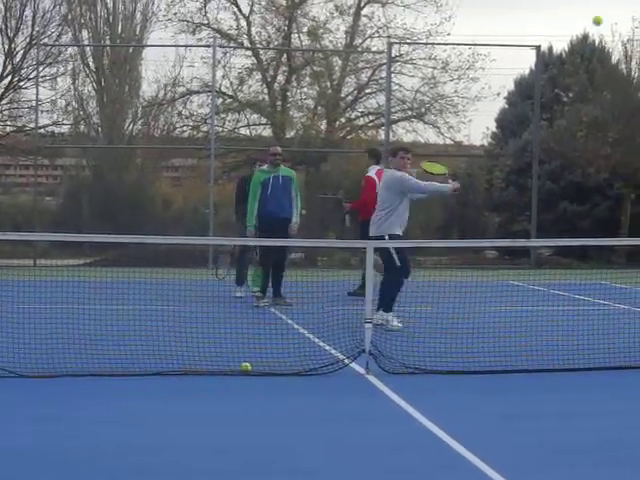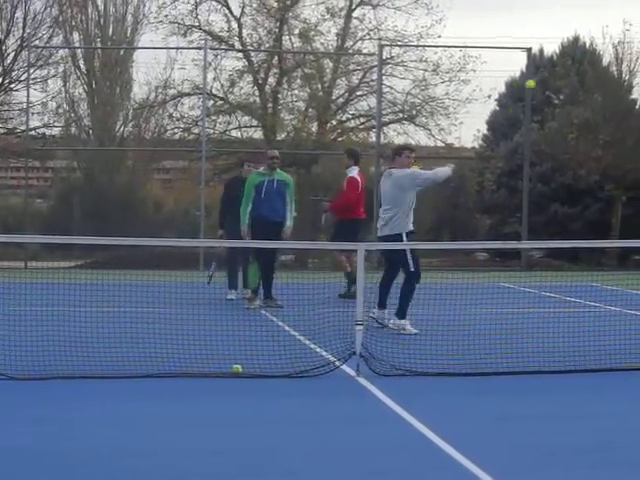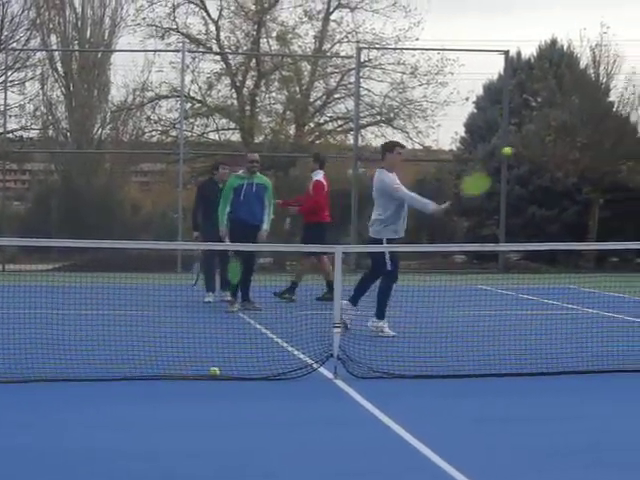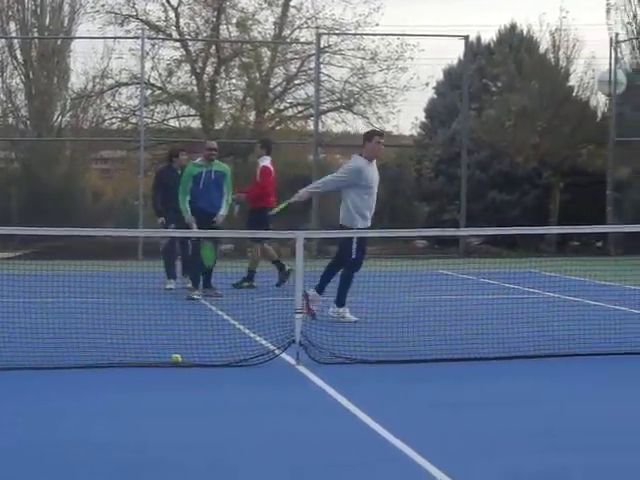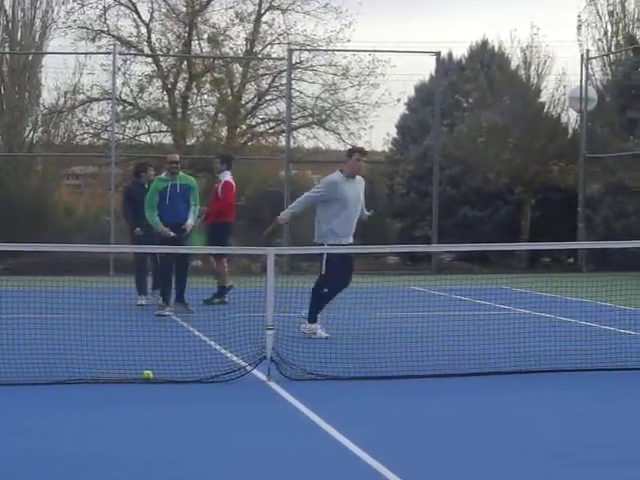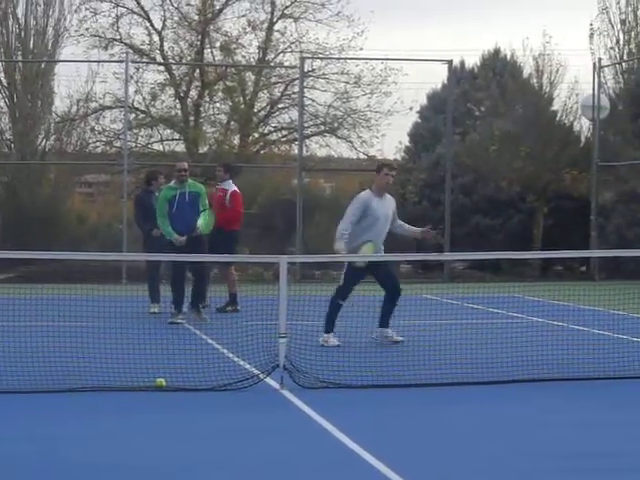
dt=0.2s
person 1, frame 1
left shoulder: (396, 178)
right shoulder: (397, 177)
left elbow: (417, 193)
right elbow: (425, 187)
left wrist: (446, 187)
right wrist: (449, 187)
left hip: (388, 232)
right hip: (385, 233)
left knee: (391, 272)
right knee: (402, 270)
left ankle: (381, 313)
right ankle: (385, 313)
person 1, frame 2
left shoulder: (387, 177)
right shoulder: (407, 175)
right elbow: (433, 176)
right wrist: (447, 169)
left hip: (385, 232)
right hip: (398, 233)
left knee: (390, 273)
right knee: (413, 275)
left ankle: (380, 311)
right ankle: (400, 319)
person 1, frame 3
left shoulder: (386, 175)
right shoulder: (386, 178)
right elbow: (407, 196)
right wrist: (432, 207)
left hip: (382, 233)
right hip: (385, 234)
left knee: (374, 272)
right knee: (390, 276)
left ankle: (350, 305)
right ankle: (378, 321)
person 1, frame 4
left shoulder: (372, 163)
right shoulder: (357, 166)
right elbow: (331, 180)
right wrist: (307, 191)
left hip: (361, 222)
right hip: (355, 223)
left knee: (340, 262)
right knee: (352, 264)
left ankle: (315, 293)
right ankle: (339, 308)
person 1, frame 5
left shoulder: (360, 182)
right shoulder: (333, 182)
right elbow: (308, 197)
left wrist: (365, 214)
right wrist: (288, 212)
left hip: (345, 240)
right hip: (330, 240)
left knee: (343, 281)
right knee: (326, 281)
left ankle: (313, 314)
right ankle: (311, 323)
person 1, frame 6
left shoulder: (390, 201)
right shoulder: (363, 199)
left elbow: (395, 225)
right elbow: (347, 222)
left wrist: (418, 232)
right wrist: (340, 243)
left hip: (377, 255)
right hip: (356, 255)
left knee: (394, 290)
right knee: (343, 292)
left ankle: (383, 330)
right ankle: (327, 333)
person 2, frame 1
left shoulder: (290, 175)
right shoulder: (260, 175)
left elbow: (295, 199)
right elbow: (253, 201)
left wrist: (295, 221)
right wrist: (250, 224)
left hip: (284, 222)
right hip: (266, 222)
left knee: (280, 260)
right knee: (265, 259)
left ankle: (277, 295)
right ankle: (262, 295)
person 2, frame 2
left shoulder: (286, 179)
right shoulder: (255, 177)
left elbow: (290, 204)
right elbow: (246, 202)
left wrist: (288, 225)
right wrist: (244, 224)
left hip: (277, 225)
right hip: (258, 224)
left knee: (270, 261)
right knee: (258, 259)
left ankle: (268, 297)
right ankle: (254, 295)
person 2, frame 3
left shoulder: (265, 183)
right shoulder: (234, 180)
left elbow: (268, 207)
right elbow: (224, 204)
left wrist: (265, 228)
right wrist: (223, 225)
left hip: (255, 228)
right hip: (237, 226)
left knee: (249, 264)
right knee: (238, 261)
left ankle: (245, 299)
right ankle: (234, 298)
person 2, frame 4
left shoulder: (224, 169)
right shoulder: (192, 168)
left elbow: (227, 194)
right elbow: (183, 193)
left wrist: (222, 213)
right wrist: (187, 214)
left hip: (214, 215)
right hip: (197, 215)
right knee: (197, 250)
left ankle: (207, 286)
right ankle: (195, 287)
person 2, frame 5
left shoulder: (190, 181)
right shoulder: (157, 183)
left elbow: (194, 205)
right elbow: (150, 208)
left wrist: (190, 222)
right wrist: (159, 227)
left hip: (184, 229)
right hip: (166, 230)
left knee: (183, 266)
right knee: (166, 266)
left ankle: (180, 300)
right ankle: (165, 303)
person 2, frame 6
left shoulder: (198, 189)
right shoulder: (166, 192)
left elbow: (205, 210)
right elbow: (162, 218)
left wrist: (200, 224)
right wrist: (173, 236)
left hip: (196, 236)
right hip: (177, 239)
left knee: (201, 273)
right knee: (178, 275)
left ankle: (196, 305)
right ankle: (178, 311)
person 3, frame 1
left shoulder: (370, 177)
right shoulder: (383, 175)
left elbow: (367, 200)
left wrist: (351, 207)
left hip: (370, 218)
right ankle: (363, 287)
person 3, frame 2
left shoulder: (352, 177)
right shoulder: (357, 176)
left elbow: (349, 200)
left wrist: (331, 206)
right wrist: (334, 206)
left hip: (349, 219)
right hip: (355, 218)
left knee: (337, 250)
right knee: (350, 253)
left ankle: (353, 282)
right ankle: (353, 287)
person 3, frame 3
left shoulder: (318, 181)
right shoulder: (318, 180)
left elbow: (317, 203)
right elbow: (306, 199)
left wrist: (299, 210)
right wrist: (285, 203)
left hip: (315, 223)
right hip: (318, 222)
left knee: (307, 257)
right knee: (321, 256)
left ankle: (291, 290)
right ankle: (330, 290)
person 3, frame 4
left shoulder: (265, 167)
right shoulder: (263, 166)
left elbow: (264, 190)
right elbow: (256, 187)
left wrist: (246, 197)
right wrist: (241, 193)
left hip: (261, 208)
right hip: (260, 208)
left knee: (256, 243)
right knee: (260, 243)
left ankle: (250, 278)
right ankle: (282, 268)
person 3, frame 5
left shoulder: (227, 182)
right shoulder: (222, 181)
left elbow: (227, 204)
left wrist: (209, 210)
right wrist: (207, 215)
left hip: (222, 223)
right hip: (217, 223)
left knee: (219, 258)
left ankle: (221, 294)
right ankle: (223, 284)
person 3, frame 6
left shoulder: (233, 192)
right shoulder: (216, 190)
left elbow: (237, 214)
left wrist: (218, 218)
left hip: (228, 233)
right hip: (216, 232)
left knee: (227, 266)
left ankle: (233, 302)
person 4, frame 1
right shoulder: (244, 180)
right elbow: (238, 203)
right wrist: (240, 221)
right hip: (247, 222)
right knee: (244, 251)
left ankle: (257, 284)
right ankle: (240, 285)
person 4, frame 2
right shoulder: (231, 183)
right elbow: (224, 206)
right wrist: (221, 227)
right hip: (233, 226)
left knee: (249, 258)
right knee: (232, 257)
left ankle: (247, 288)
right ankle: (232, 289)
person 4, frame 3
right shoulder: (204, 186)
right elbow: (197, 208)
right wrist: (195, 228)
right hip: (209, 229)
left knee: (226, 260)
right knee: (209, 260)
left ankle: (226, 290)
right ankle: (210, 292)
person 4, frame 4
right shoulder: (162, 173)
right elbow: (156, 196)
right wrist: (159, 215)
right hip: (169, 216)
left knee: (187, 247)
right knee: (169, 247)
left ankle: (187, 276)
right ankle: (171, 279)
person 4, frame 5
right shoulder: (130, 189)
right elbow: (126, 211)
right wrist: (133, 227)
left hip: (155, 230)
right hip: (140, 231)
left knee: (159, 261)
right knee: (140, 263)
left ankle: (157, 291)
right ankle: (142, 295)
person 4, frame 6
right shoulder: (141, 197)
right elbow: (139, 219)
right wrist: (150, 230)
right hip: (152, 239)
right knee: (153, 271)
right ankle: (154, 303)
